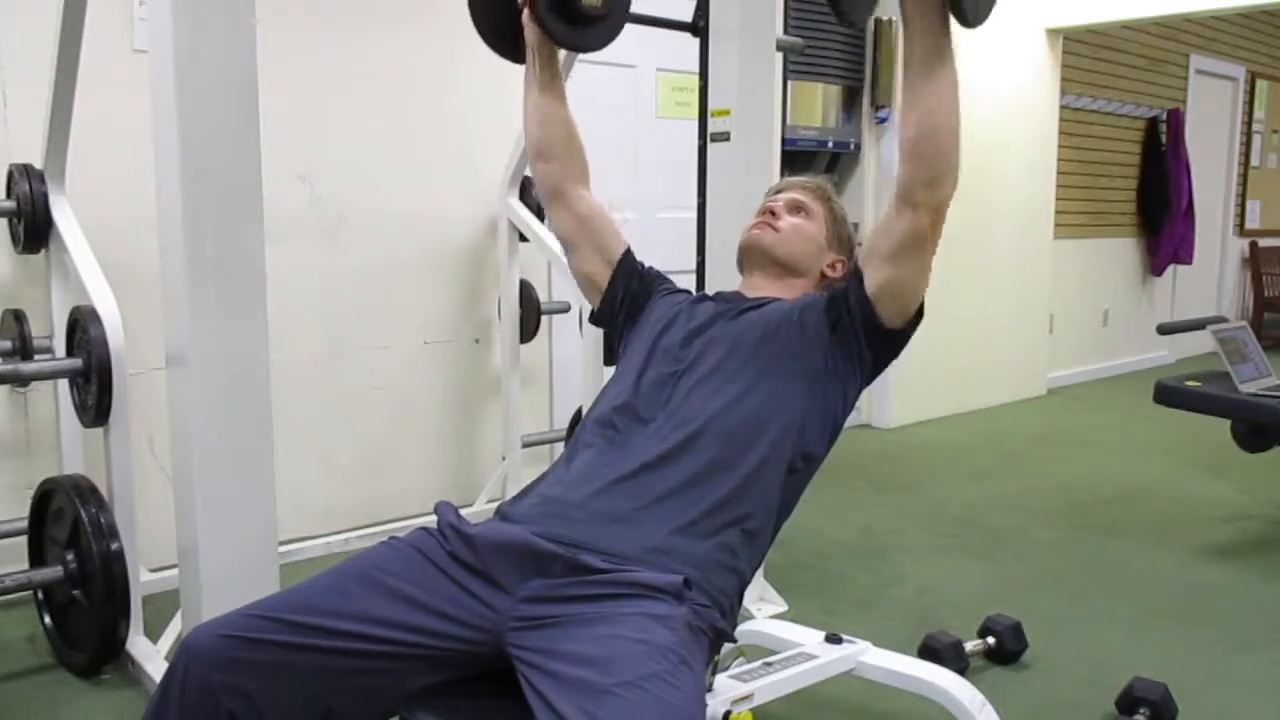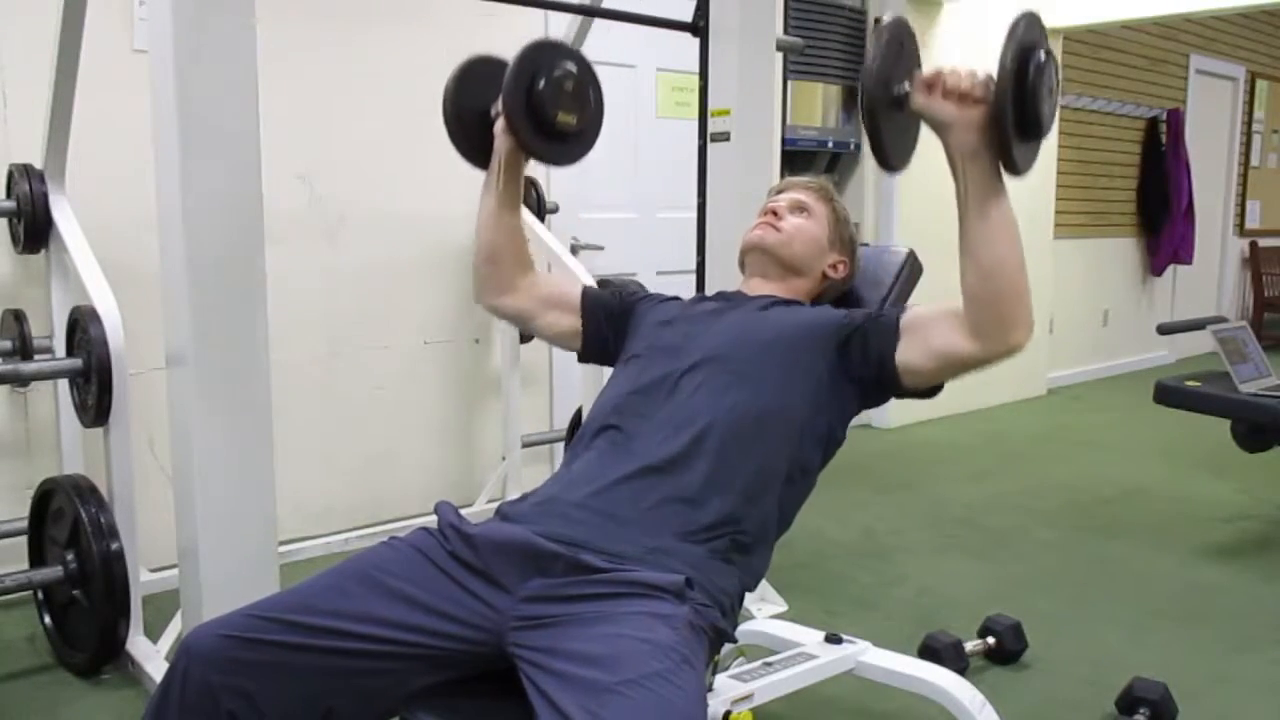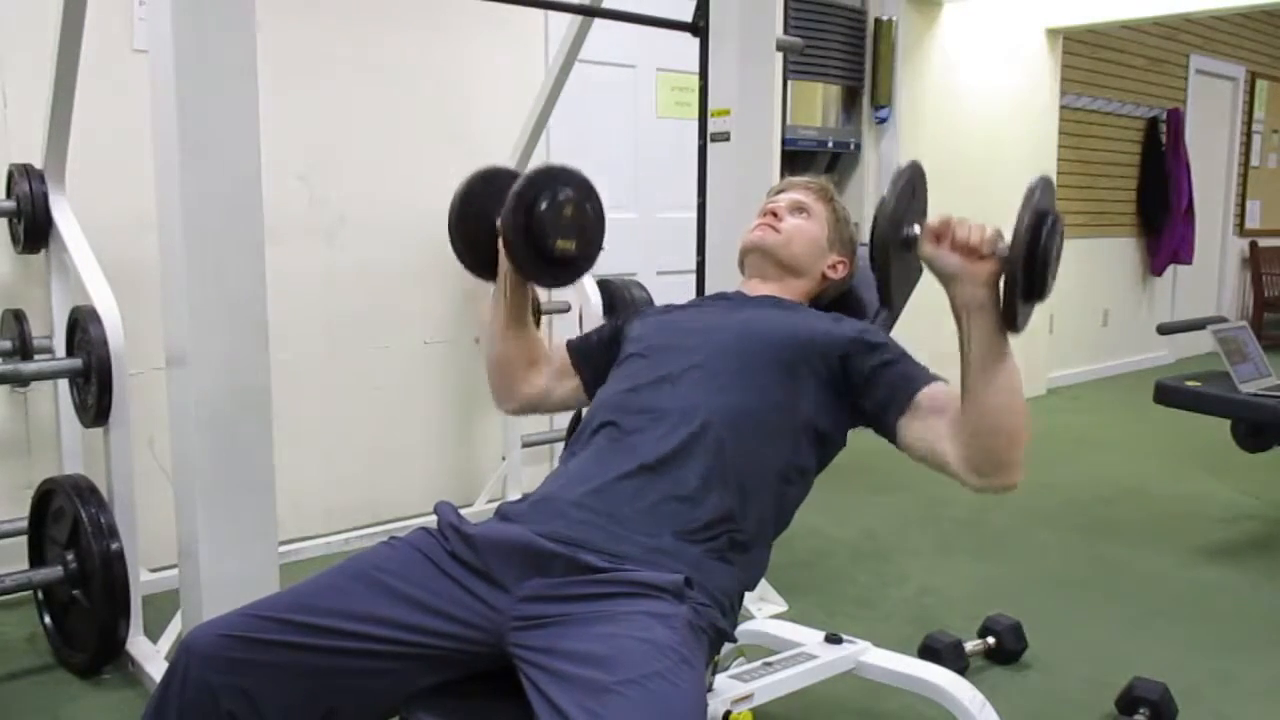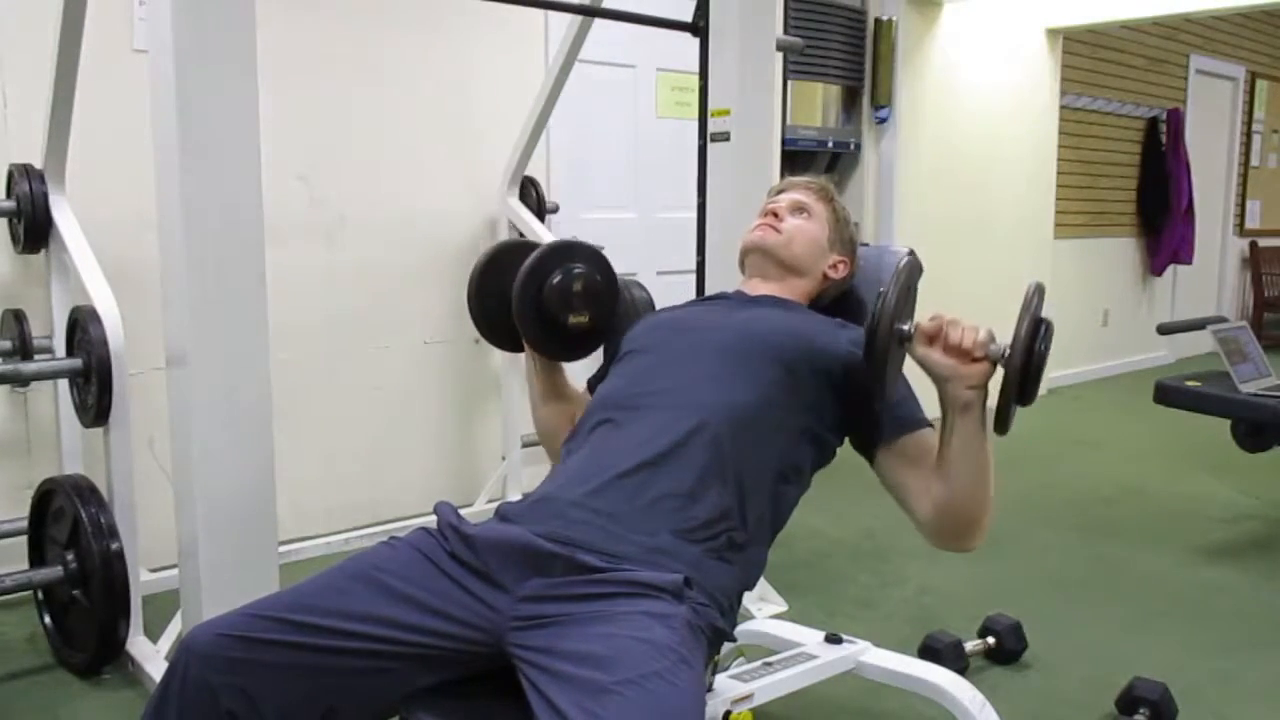
dt=0.3s
person 1, frame 1
left shoulder: (831, 332)
right shoulder: (661, 307)
left elbow: (922, 200)
right elbow: (565, 191)
left hip: (643, 597)
right hip: (498, 549)
person 1, frame 2
left shoulder: (838, 340)
right shoulder: (657, 317)
left elbow: (992, 332)
right elbow: (506, 291)
left wrist: (969, 151)
right wrist: (508, 155)
left hip: (646, 595)
right hip: (503, 549)
person 1, frame 3
left shoulder: (840, 345)
right shoulder: (654, 322)
left elbow: (990, 464)
right elbow: (516, 384)
left wrist: (974, 304)
right wrist: (515, 263)
left hip: (645, 596)
right hip: (496, 551)
person 1, frame 4
left shoulder: (841, 351)
right shoulder: (659, 323)
left elbow: (954, 523)
left wrist: (963, 397)
right wrist: (540, 341)
left hip: (646, 594)
right hip: (494, 551)
